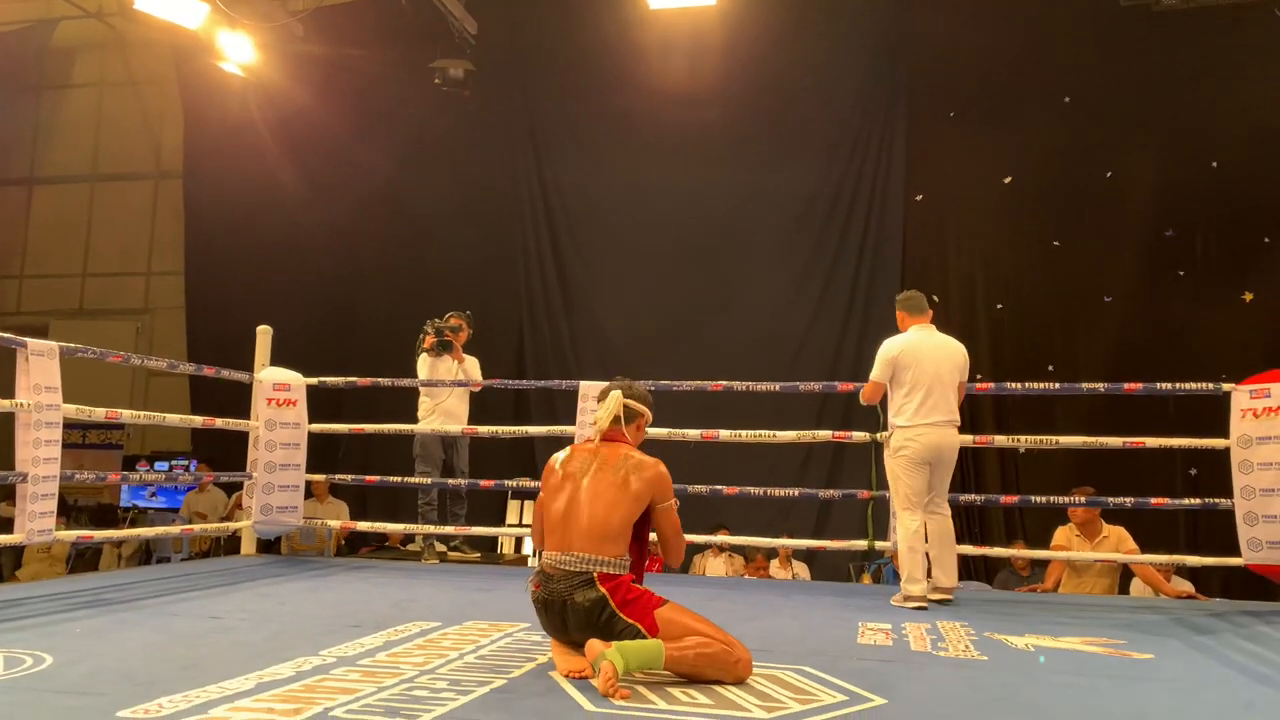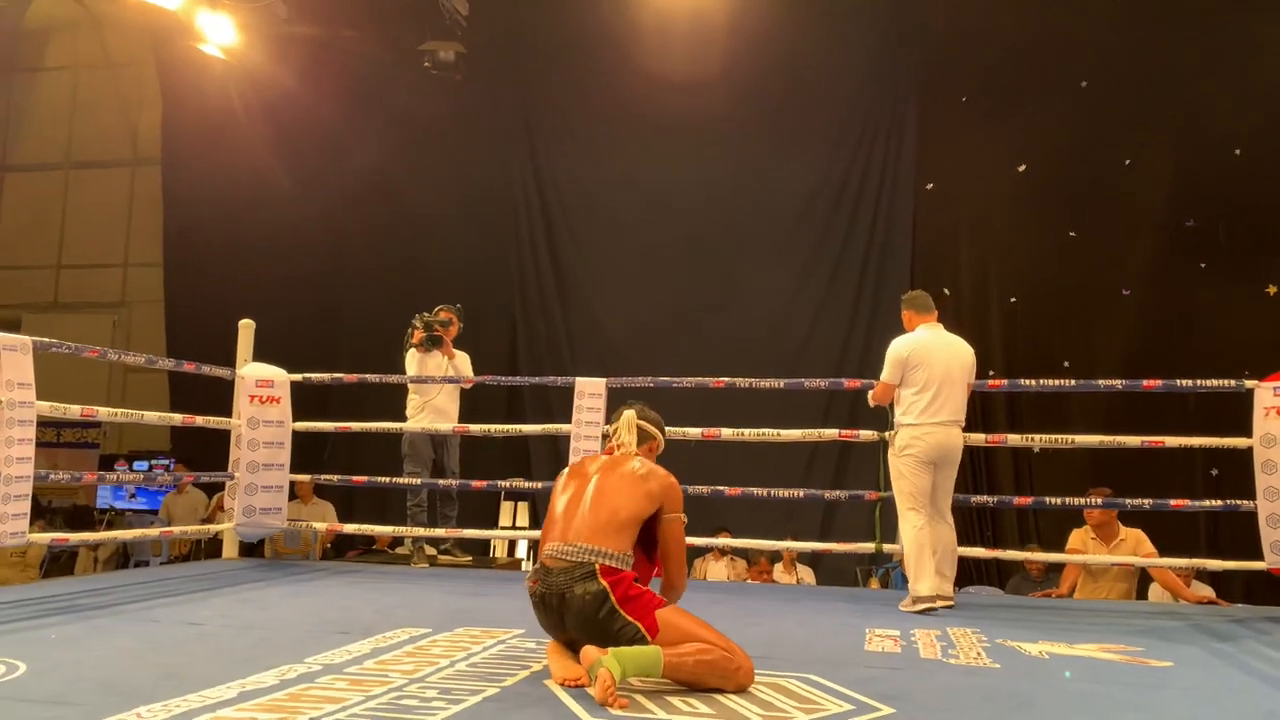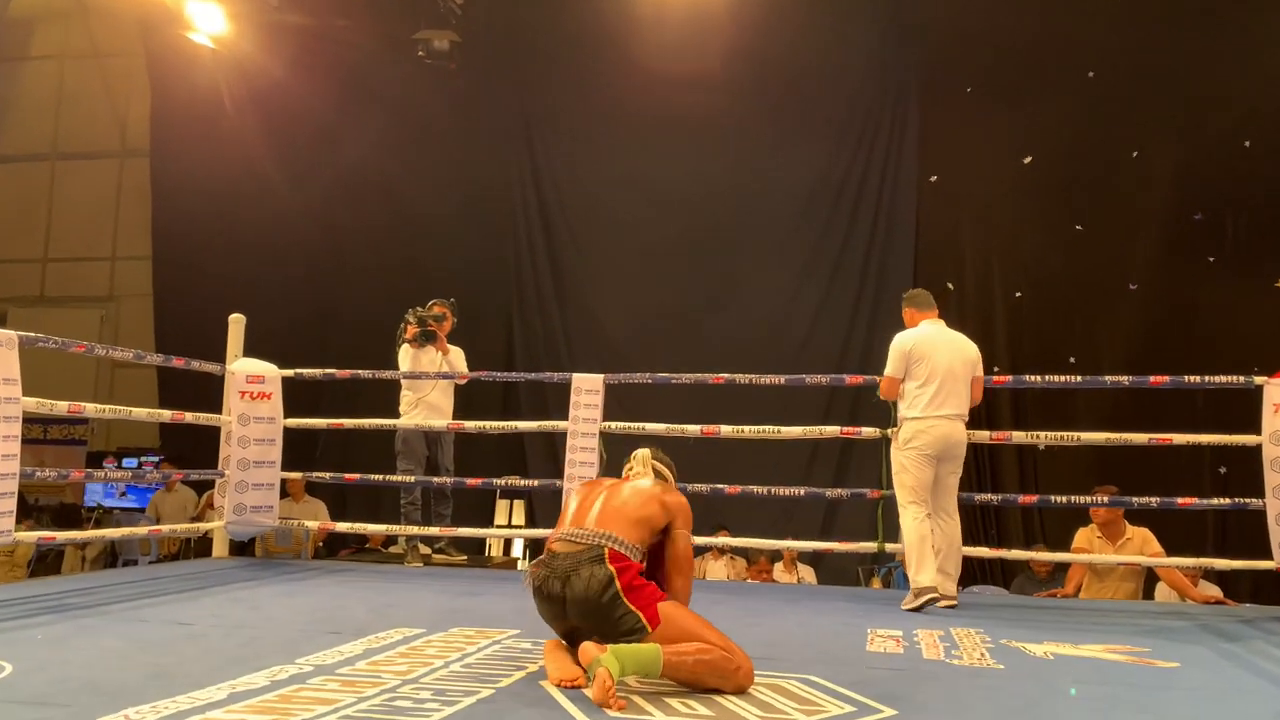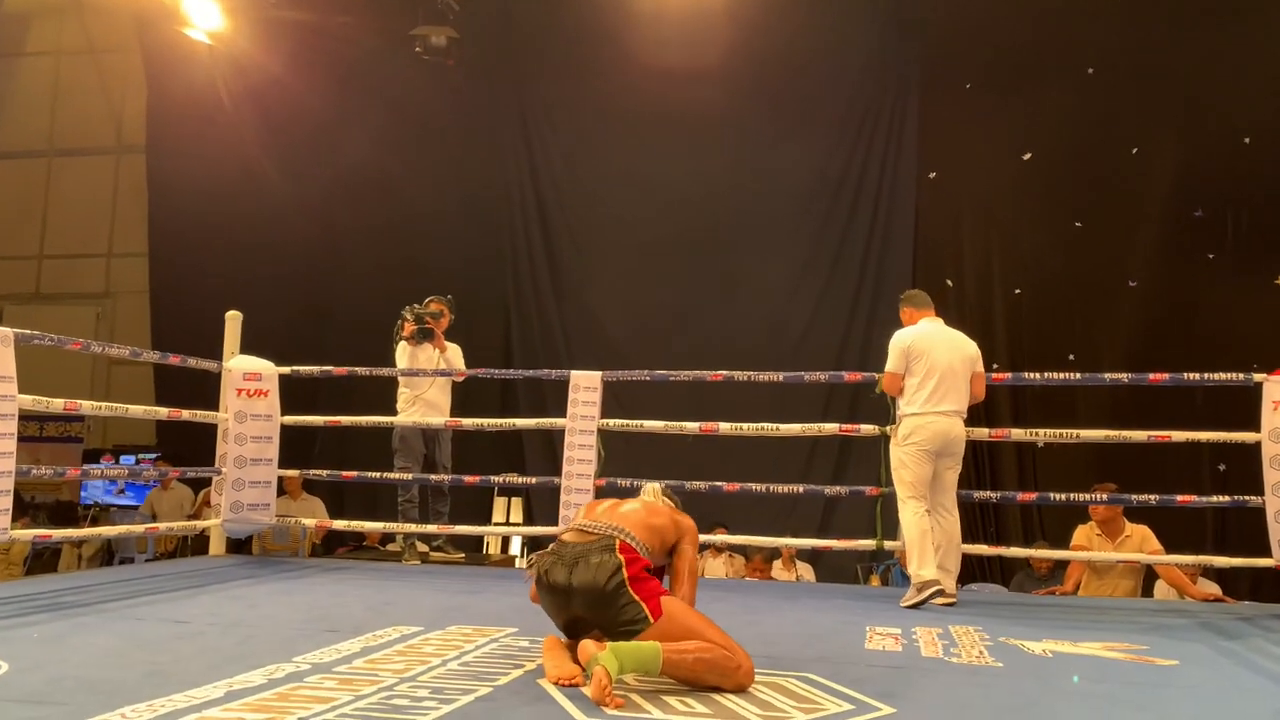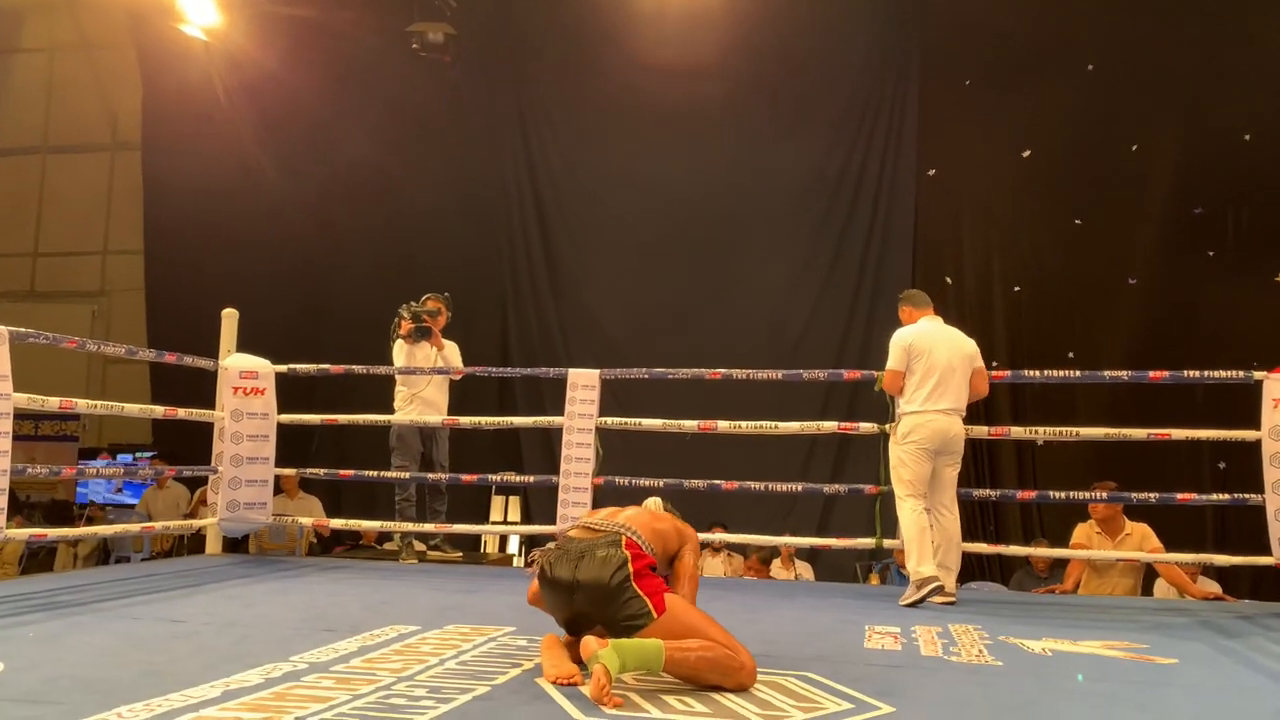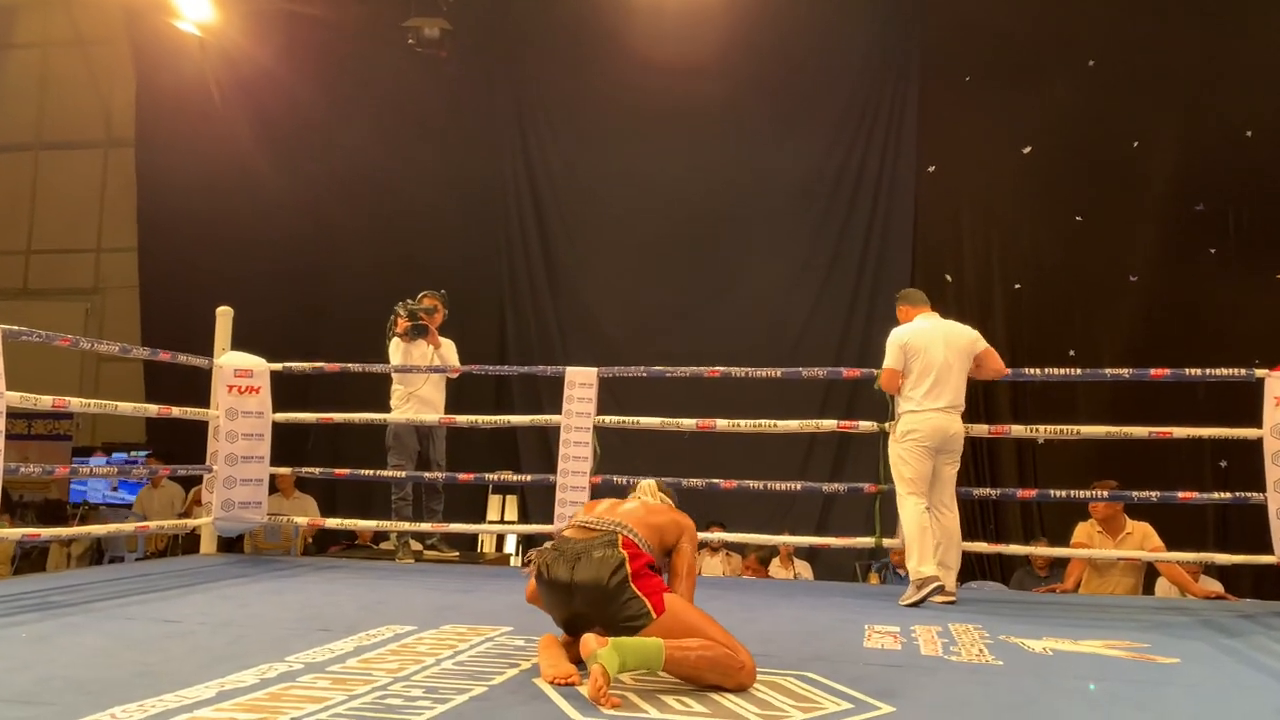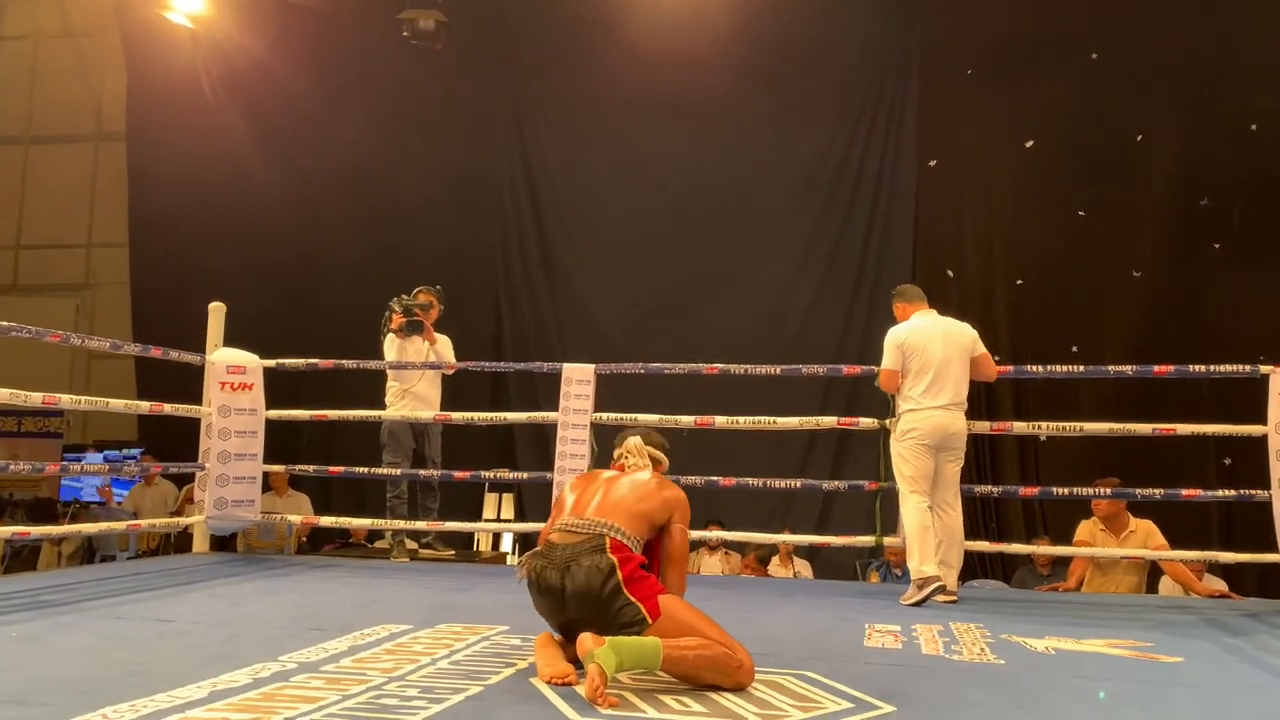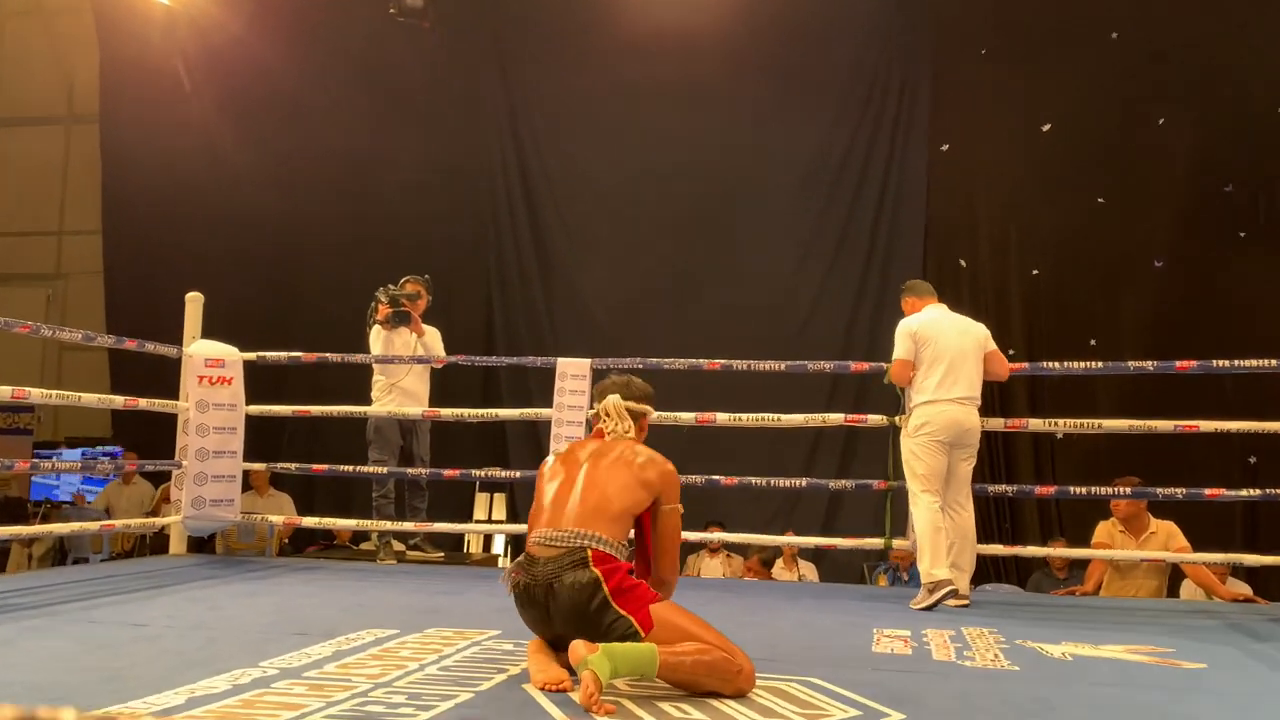
dt=0.2s
person 1, frame 1
left shoulder: (894, 346)
right shoulder: (956, 348)
left elbow: (871, 395)
right elbow: (958, 395)
left wrist: (863, 395)
left hip: (909, 437)
right hip: (947, 435)
left knee: (909, 513)
right knee: (938, 507)
left ankle: (914, 591)
right ankle: (944, 582)
person 1, frame 2
left shoulder: (904, 344)
right shoulder: (964, 348)
left elbow: (883, 396)
right elbow: (963, 396)
left wrist: (872, 396)
left hip: (915, 436)
right hip: (951, 435)
left knee: (913, 513)
right knee: (941, 514)
left ankle: (922, 592)
right ankle: (943, 590)
person 1, frame 3
left shoulder: (906, 339)
right shoulder: (968, 344)
left elbow: (888, 391)
right elbow: (975, 396)
left wrist: (898, 393)
left hip: (918, 430)
right hip: (955, 431)
left knee: (914, 508)
right knee: (947, 511)
left ankle: (924, 584)
right ankle: (948, 588)
person 1, frame 4
left shoulder: (905, 336)
right shoulder: (966, 342)
left elbow: (890, 387)
right elbow: (978, 393)
left hip: (917, 426)
right hip: (954, 428)
left knee: (913, 503)
right knee: (946, 507)
left ankle: (925, 579)
right ankle: (947, 586)
person 1, frame 5
left shoulder: (906, 335)
right shoulder: (965, 340)
left elbow: (891, 385)
right elbow: (981, 389)
left hip: (916, 425)
right hip: (953, 427)
left knee: (911, 501)
right knee: (945, 506)
left ankle: (923, 575)
right ankle: (946, 584)
person 1, frame 6
left shoulder: (902, 333)
right shoulder: (964, 333)
left elbow: (887, 383)
right elbow: (998, 367)
left hip: (916, 423)
right hip: (952, 424)
left knee: (913, 499)
right knee: (945, 503)
left ankle: (925, 575)
right ankle: (947, 583)
person 1, frame 7
left shoulder: (900, 332)
right shoulder: (963, 330)
left elbow: (887, 383)
right elbow: (990, 373)
left hip: (917, 421)
right hip: (954, 422)
left knee: (914, 498)
right knee: (948, 502)
left ankle: (925, 575)
right ankle: (948, 582)
person 1, frame 8
left shoulder: (911, 324)
right shoulder: (974, 327)
left elbow: (899, 376)
right elbow: (1001, 371)
left hip: (929, 416)
right hip: (968, 417)
left knee: (926, 498)
right knee: (960, 502)
left ankle: (937, 578)
right ankle: (960, 585)
person 2, frame 1
left shoulder: (558, 461)
right shoulder: (648, 469)
right elbow: (675, 557)
left hip: (548, 604)
right hip: (603, 602)
right knee: (738, 663)
left ankle: (572, 643)
right ankle: (618, 653)
person 2, frame 2
left shoulder: (571, 470)
right shoulder: (661, 479)
right elbow: (675, 579)
right wrist: (662, 603)
left hip: (545, 599)
right hip: (601, 594)
right knee: (739, 671)
left ankle: (568, 647)
right ankle: (616, 661)
person 2, frame 3
left shoulder: (586, 488)
right shoulder: (672, 498)
right elbow: (678, 590)
right wrist: (663, 637)
left hip: (547, 583)
right hip: (604, 581)
right knee: (739, 672)
left ankle: (567, 649)
right ankle: (614, 657)
person 2, frame 4
left shoulder: (596, 506)
right shoulder: (681, 522)
right elbow: (682, 603)
right hip: (608, 574)
right knee: (740, 671)
left ankle: (565, 648)
right ankle: (612, 655)
person 2, frame 5
left shoulder: (599, 514)
right shoulder: (683, 531)
right elbow: (682, 608)
right hip: (613, 570)
right knee: (741, 670)
left ankle: (563, 647)
right ankle: (612, 652)
person 2, frame 6
left shoulder: (593, 507)
right shoulder: (680, 521)
right elbow: (679, 601)
left hip: (554, 570)
right hip: (611, 570)
right knee: (741, 669)
left ankle: (561, 647)
right ankle: (613, 650)
person 2, frame 7
left shoulder: (578, 483)
right shoulder: (671, 492)
right elbow: (672, 587)
left hip: (545, 576)
right hip: (603, 572)
right knee: (739, 668)
left ankle: (557, 647)
right ankle: (610, 651)
person 2, frame 8
left shoulder: (554, 460)
right shoulder: (656, 466)
right elbow: (666, 577)
left hip: (530, 594)
right hip: (591, 586)
right knee: (739, 674)
left ankle: (551, 652)
right ankle: (605, 658)
person 3, frame 1
left shoulder: (470, 361)
right shoulder: (428, 357)
left elbow: (477, 385)
right elbow: (426, 389)
left wrist: (459, 359)
right wrist: (431, 355)
right hip: (430, 429)
left knee: (459, 488)
right knee: (428, 489)
left ankle: (456, 540)
right ankle: (428, 544)
person 3, frame 2
left shoulder: (460, 357)
right shoulder: (416, 352)
left elbow: (468, 382)
right elbow: (415, 386)
left wrist: (450, 354)
right wrist: (420, 350)
left hip: (448, 430)
right hip: (419, 427)
left knee: (449, 488)
right knee: (417, 490)
left ankle: (447, 543)
right ankle: (418, 547)
person 3, frame 3
left shoulder: (454, 352)
right shoulder: (409, 348)
left elbow: (463, 378)
right elbow: (409, 382)
left wrist: (444, 350)
right wrist: (414, 346)
right hip: (413, 424)
left knee: (443, 486)
right knee: (411, 487)
left ankle: (441, 542)
right ankle: (412, 546)
person 3, frame 4
left shoulder: (452, 349)
right shoulder: (406, 345)
left elbow: (460, 375)
right elbow: (406, 379)
left wrist: (441, 347)
right wrist: (411, 343)
right hip: (410, 422)
left knee: (441, 484)
right knee: (408, 485)
left ankle: (439, 540)
right ankle: (409, 543)
person 3, frame 5
left shoulder: (449, 347)
right shoulder: (404, 343)
left elbow: (458, 373)
right elbow: (403, 378)
left wrist: (438, 345)
right wrist: (408, 341)
left hip: (437, 422)
right hip: (407, 420)
left knee: (438, 482)
right knee: (406, 484)
left ankle: (436, 539)
right ankle: (406, 542)
person 3, frame 6
left shoulder: (446, 345)
right shoulder: (400, 341)
left elbow: (454, 372)
right elbow: (400, 376)
left wrist: (435, 344)
right wrist: (405, 340)
right hip: (404, 419)
left knee: (435, 482)
right knee: (402, 483)
left ankle: (432, 538)
right ankle: (403, 542)
person 3, frame 7
left shoulder: (441, 341)
right shoulder: (395, 337)
left elbow: (450, 368)
right elbow: (395, 373)
left wrist: (431, 340)
right wrist: (400, 336)
left hip: (429, 417)
right hip: (399, 416)
left knee: (430, 479)
right knee: (397, 481)
left ankle: (428, 537)
right ankle: (398, 541)
person 3, frame 8
left shoulder: (430, 332)
right shoulder: (381, 329)
left elbow: (440, 360)
right elbow: (381, 367)
left wrist: (419, 331)
right wrist: (386, 327)
left hip: (418, 413)
right hip: (386, 411)
left knee: (418, 478)
right knee: (384, 479)
left ankle: (416, 538)
right ankle: (384, 542)
person 4, frame 1
left shoulder: (1118, 534)
right shoulder: (1063, 533)
left elbow: (1139, 564)
right elbow: (1058, 559)
left wrist: (1171, 591)
right wrist: (1048, 584)
person 4, frame 2
left shoulder: (1136, 537)
right shoulder: (1079, 536)
left elbow: (1157, 569)
right elbow: (1074, 563)
left wrist: (1190, 596)
right wrist: (1064, 589)
person 4, frame 3
left shoulder: (1143, 536)
right shoulder: (1085, 534)
left elbow: (1164, 568)
right elbow: (1079, 563)
left wrist: (1198, 596)
right wrist: (1069, 589)
person 4, frame 4
left shoulder: (1142, 533)
right shoulder: (1084, 532)
left elbow: (1164, 566)
right elbow: (1078, 560)
left wrist: (1197, 593)
right wrist: (1068, 587)
person 4, frame 5
left shoulder: (1142, 532)
right shoulder: (1084, 530)
left elbow: (1163, 564)
right elbow: (1078, 559)
left wrist: (1197, 592)
right wrist: (1068, 585)
person 4, frame 6
left shoulder: (1143, 531)
right shoulder: (1085, 529)
left elbow: (1165, 563)
right elbow: (1079, 558)
left wrist: (1198, 591)
right wrist: (1068, 585)
person 4, frame 7
left shoulder: (1146, 529)
right shoulder: (1087, 527)
left elbow: (1168, 561)
right elbow: (1082, 556)
left wrist: (1202, 589)
right wrist: (1071, 583)
person 4, frame 8
left shoulder: (1167, 530)
right shoulder: (1106, 528)
left elbow: (1189, 563)
right elbow: (1100, 559)
left wrist: (1225, 593)
right wrist: (1089, 587)
